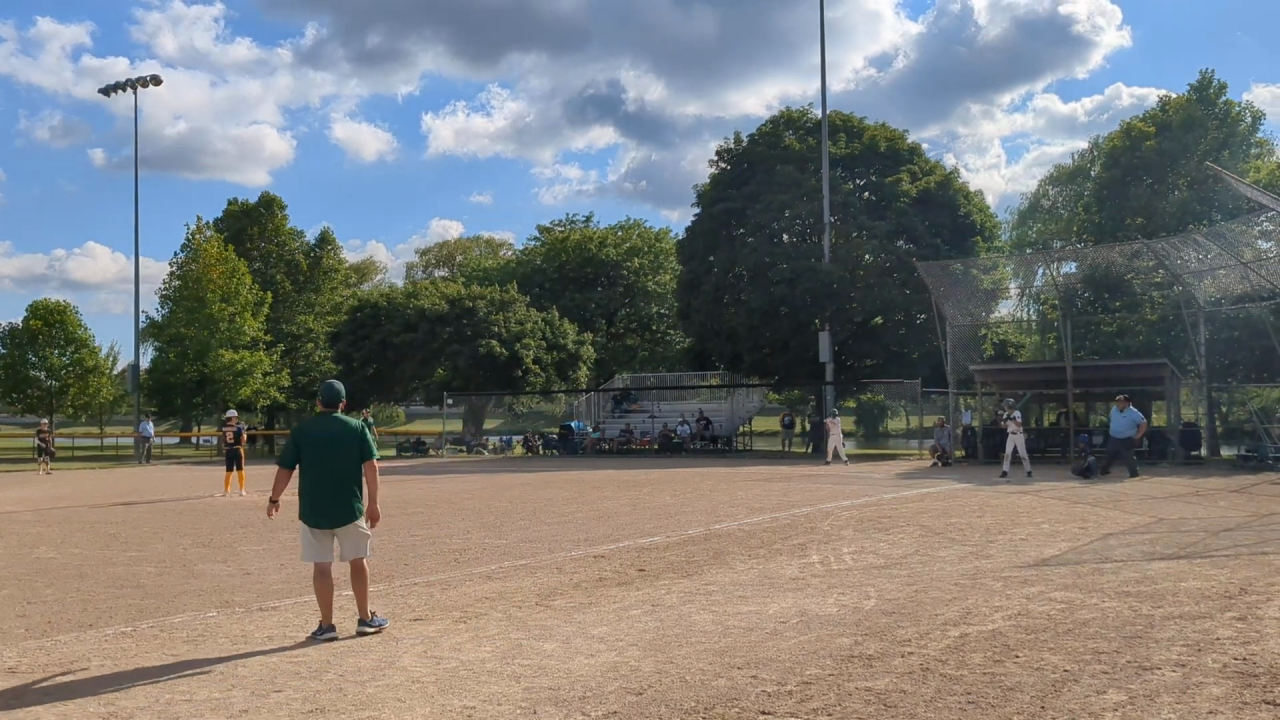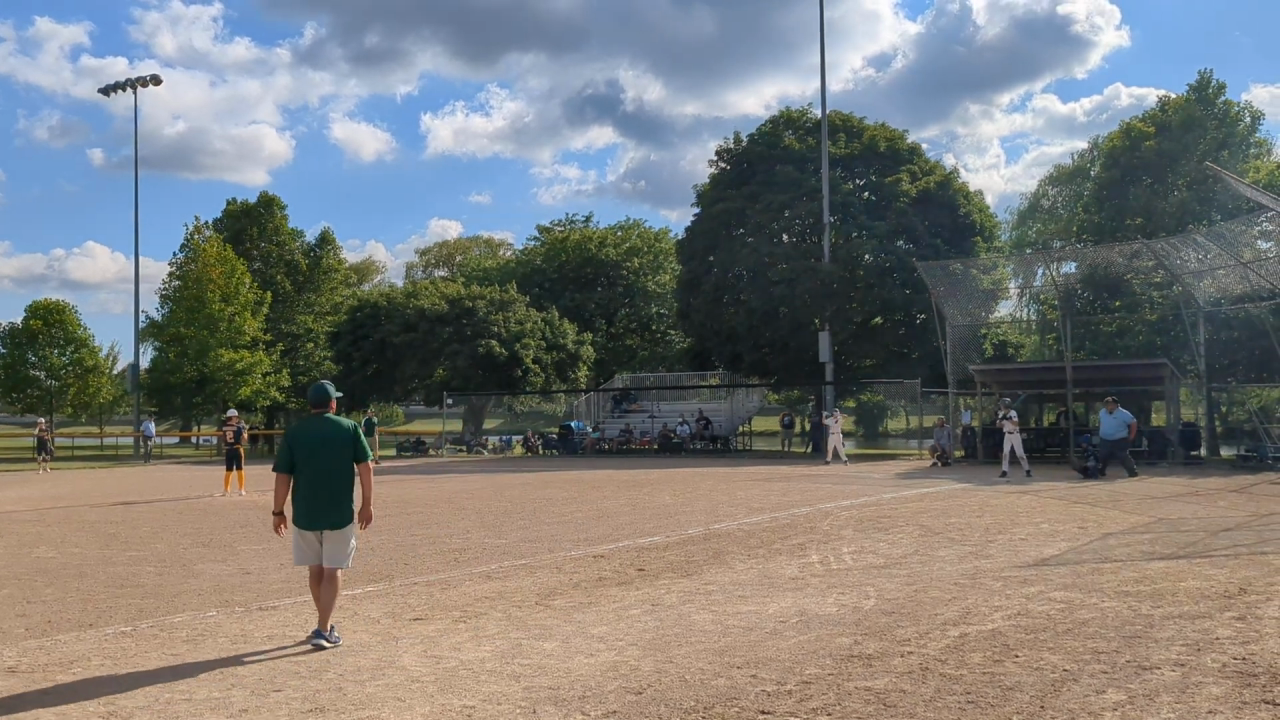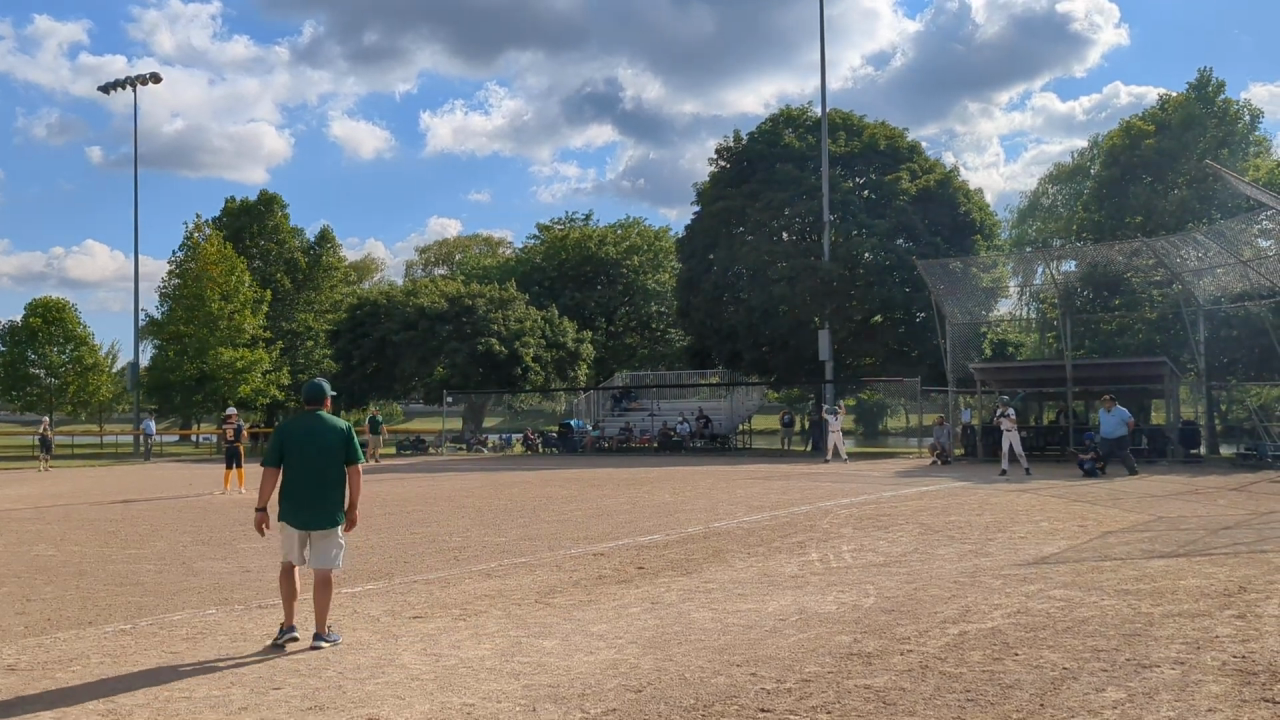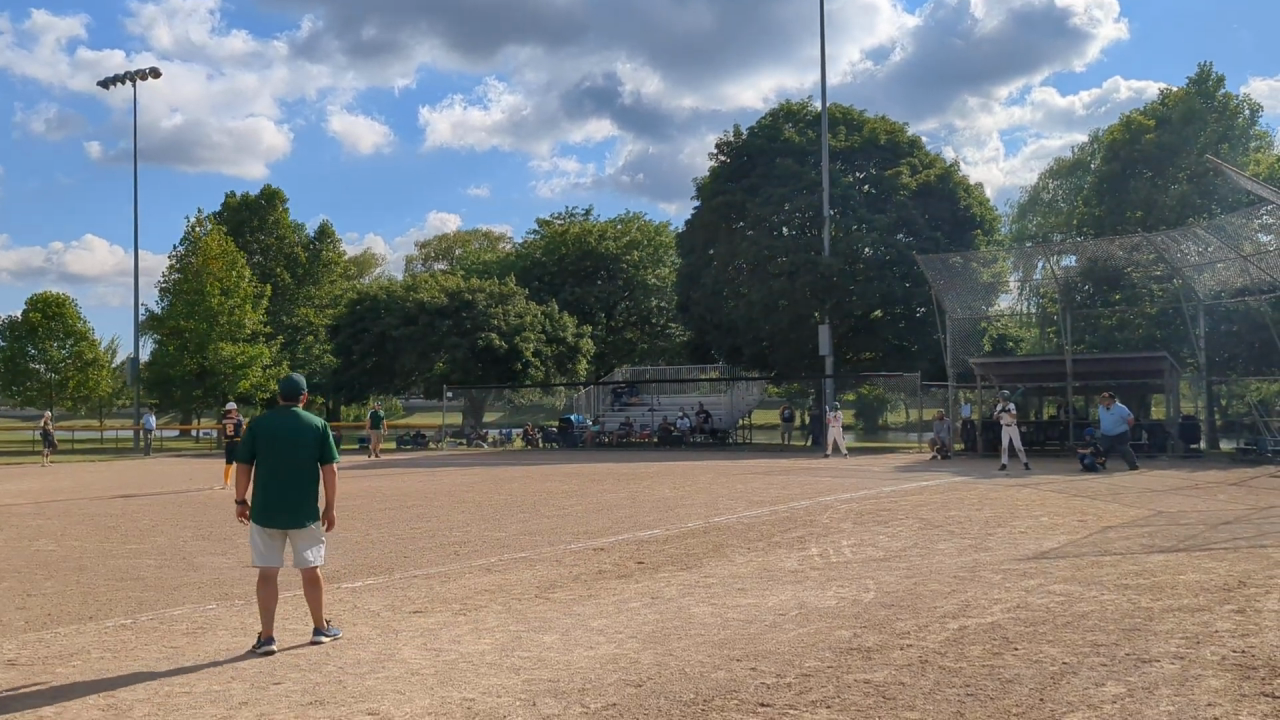
dt=0.4s
person 1, frame 1
left shoulder: (300, 431)
right shoulder: (357, 428)
left elbow: (285, 470)
right elbow: (371, 467)
left wrist: (274, 499)
right wrist: (372, 503)
left hip: (313, 510)
right hip: (349, 509)
left knee: (321, 567)
right knee: (357, 559)
left ankle: (327, 625)
right ankle: (366, 617)
person 1, frame 2
left shoulder: (293, 433)
right shoulder: (349, 428)
left elbow: (282, 476)
right elbow: (365, 467)
left wrist: (278, 512)
right wrist: (366, 503)
left hip: (305, 514)
right hip: (340, 513)
left knee: (316, 570)
right knee: (332, 571)
left ankle: (325, 625)
right ankle: (323, 631)
person 1, frame 3
left shoulder: (284, 429)
right shoulder: (343, 428)
left elbow: (271, 472)
right elbow: (355, 471)
left wrist: (261, 508)
right wrist: (353, 507)
left hip: (291, 512)
right hip: (328, 513)
left knee: (289, 566)
right knee: (324, 572)
left ankle: (288, 626)
right ankle: (322, 633)
person 1, frame 4
left shoulder: (257, 425)
right shoulder: (318, 425)
left elbow: (243, 468)
right elbow: (330, 470)
left wrist: (240, 500)
right wrist: (329, 507)
left hip: (265, 512)
right hip: (305, 512)
left knee: (268, 573)
right knee: (311, 569)
left ankle: (267, 637)
right ankle: (321, 628)
